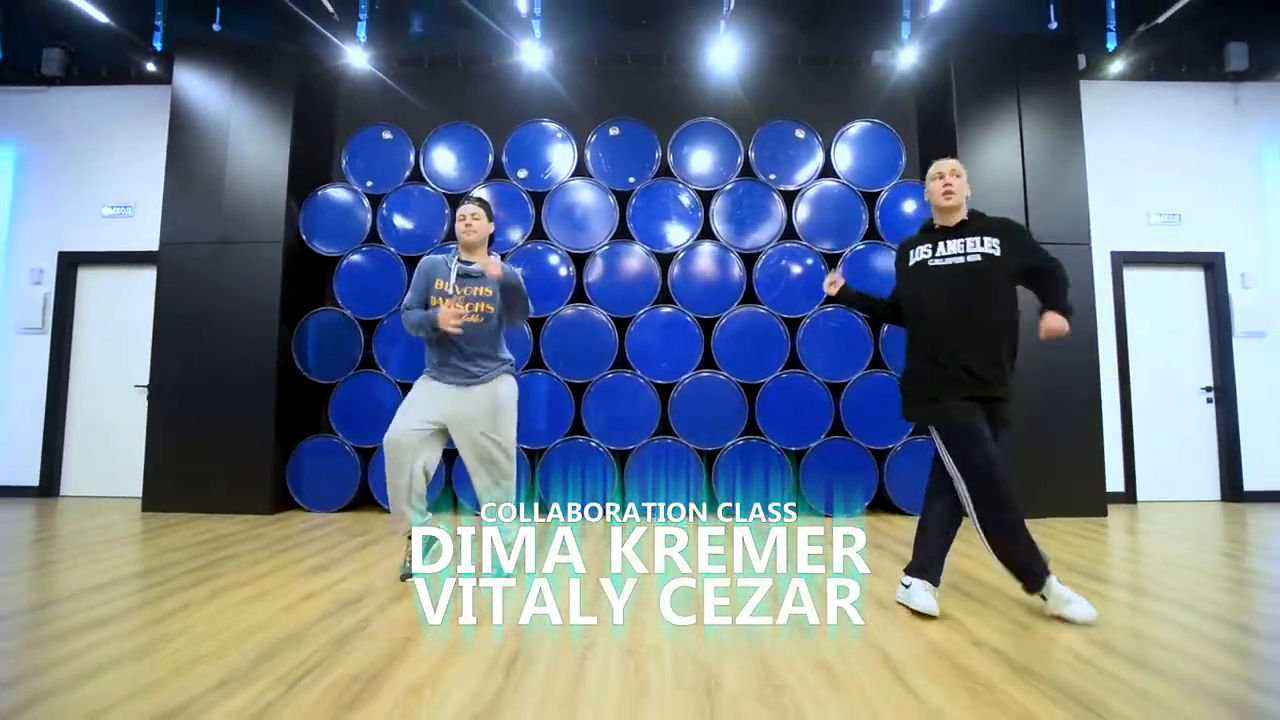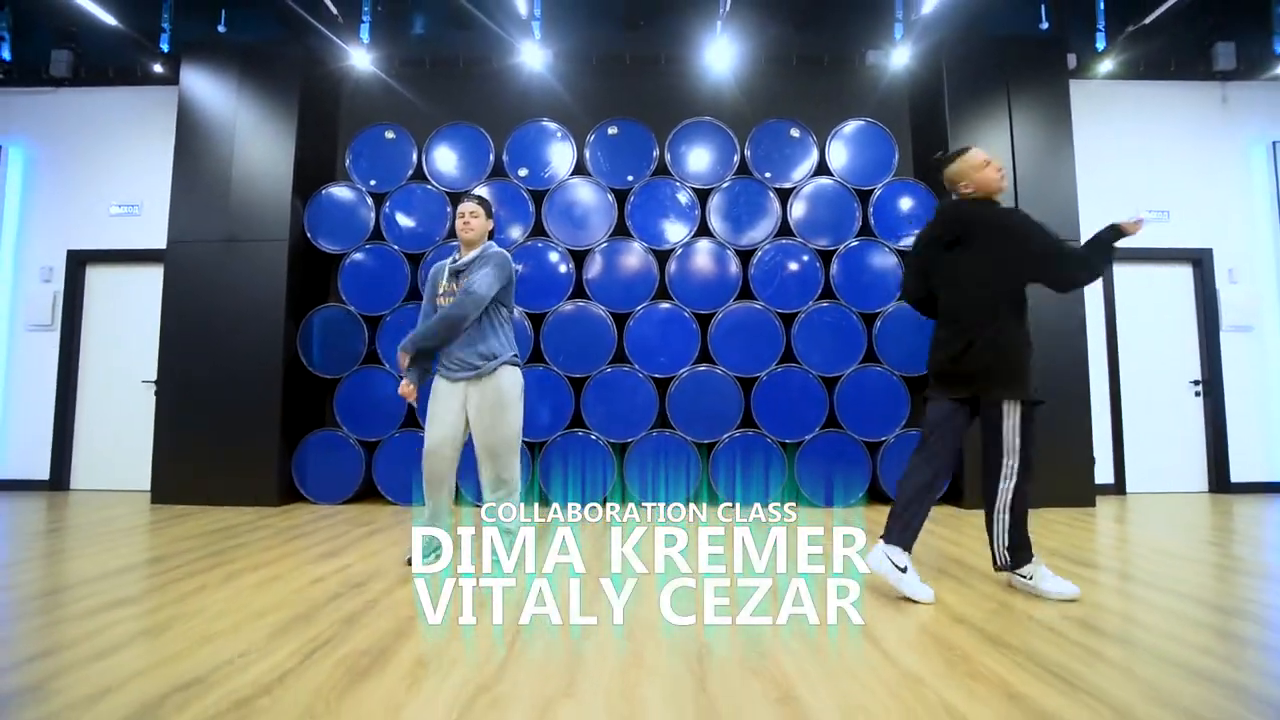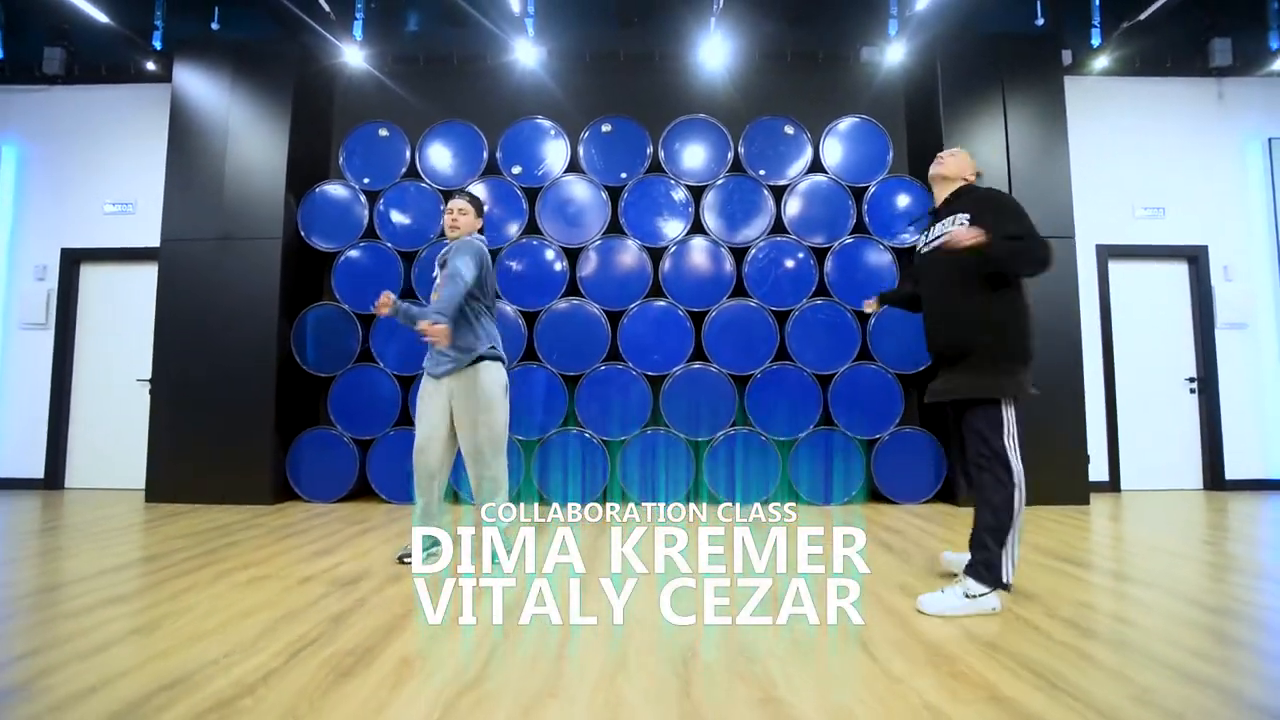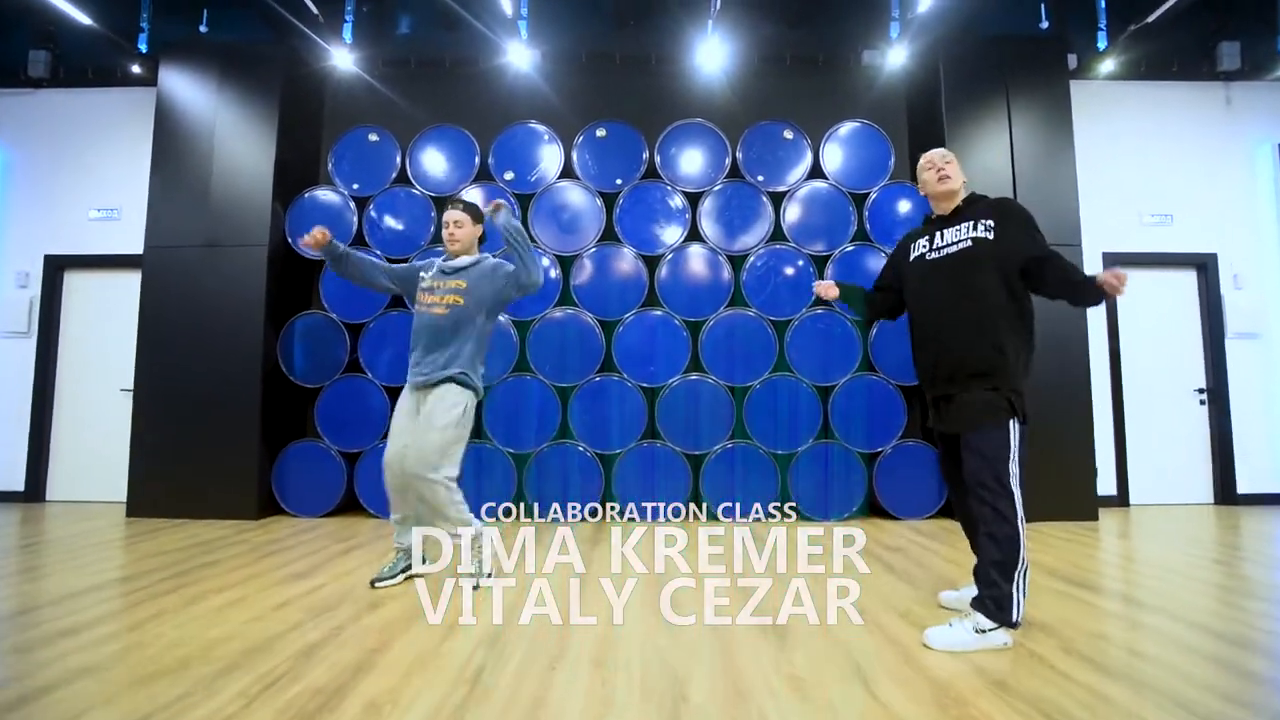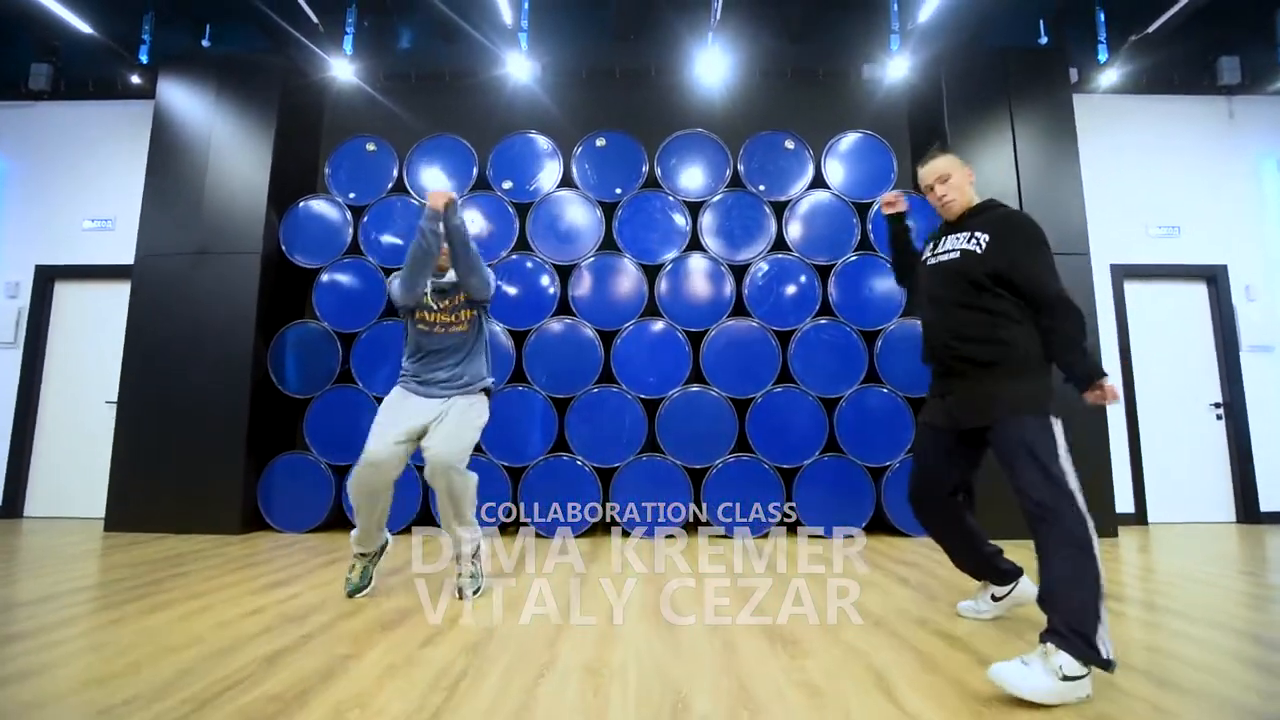
dt=0.4s
person 1, frame 1
left shoulder: (1004, 234)
right shoulder: (910, 251)
left elbow: (1050, 272)
right elbow: (898, 313)
left wrist: (1056, 309)
right wrist: (847, 293)
left hip: (988, 380)
right hip: (937, 384)
left knee: (956, 481)
right knee: (983, 480)
left ankle: (919, 578)
right ankle: (1039, 580)
person 1, frame 2
left shoulder: (934, 233)
right shoulder: (1007, 226)
left elbow: (915, 294)
right elbow: (1070, 272)
right wrist: (1114, 233)
left hip: (950, 363)
right hip: (996, 365)
left knee: (933, 455)
right knee: (1005, 465)
right ankle: (1017, 565)
person 1, frame 3
left shoulder: (990, 205)
right shoulder: (933, 229)
left elbow: (1034, 256)
left wrist: (985, 245)
right wrist: (887, 299)
left hip: (990, 356)
right hip: (960, 360)
left knee: (993, 460)
right knee: (983, 457)
left ankle: (984, 582)
right ankle: (991, 557)
person 1, frame 4
left shoulder: (1004, 216)
right shoulder: (911, 245)
left elbow: (1046, 273)
right elbow: (885, 303)
left wrist: (1092, 285)
right wrist: (843, 294)
left hip: (992, 379)
right hip: (941, 386)
left knee: (994, 488)
right knee: (964, 489)
left ankle: (995, 615)
right ankle: (994, 585)
person 1, frame 5
left shoulder: (1010, 227)
right shoulder: (938, 241)
left elbow: (1051, 302)
right elbow: (912, 280)
left wrist: (1086, 373)
right wrist: (896, 225)
left hip: (1013, 382)
right hip: (951, 390)
left knee: (1046, 492)
right knee: (929, 495)
left ankle: (1071, 654)
right ankle: (1005, 581)
person 2, frame 1
left shoulder: (504, 275)
right shoulder: (430, 267)
left elbow: (519, 316)
right elbow: (408, 315)
left wrist: (504, 278)
right wrist: (435, 320)
left hip: (490, 386)
right hip: (436, 382)
left knee: (493, 468)
right knee: (399, 441)
right ankle: (419, 532)
person 2, frame 2
left shoulder: (498, 260)
right shoulder: (437, 271)
left elbow: (466, 307)
right elbow: (428, 324)
left wrist: (411, 342)
right wrist: (414, 375)
left hip: (495, 375)
right hip: (449, 378)
left knee: (498, 460)
right knee: (437, 454)
right ankle: (433, 538)
person 2, frame 3
left shoulder: (470, 249)
right shoulder: (446, 262)
left elbow: (457, 283)
left wrist: (439, 317)
right wrist: (401, 311)
left hip: (479, 369)
right hip: (437, 373)
left knee: (485, 457)
right knee: (428, 455)
right ankle: (428, 537)
person 2, frame 4
left shoulder: (491, 272)
right shoulder: (427, 270)
left elbow: (531, 281)
right elbow: (382, 275)
left wrist: (507, 221)
right wrist: (332, 250)
left hip: (452, 387)
right hip: (418, 386)
left knee: (426, 470)
right knee: (398, 465)
left ankle: (474, 544)
right ankle: (409, 551)
person 2, frame 5
left shoulder: (477, 281)
right shoulder: (407, 283)
left elbow: (477, 281)
right elbow: (407, 290)
left wrist: (452, 215)
right wrist: (429, 217)
left hip: (464, 397)
right hip: (411, 393)
left knee: (446, 462)
right knee: (375, 461)
left ankle: (467, 551)
right ankle: (368, 546)
